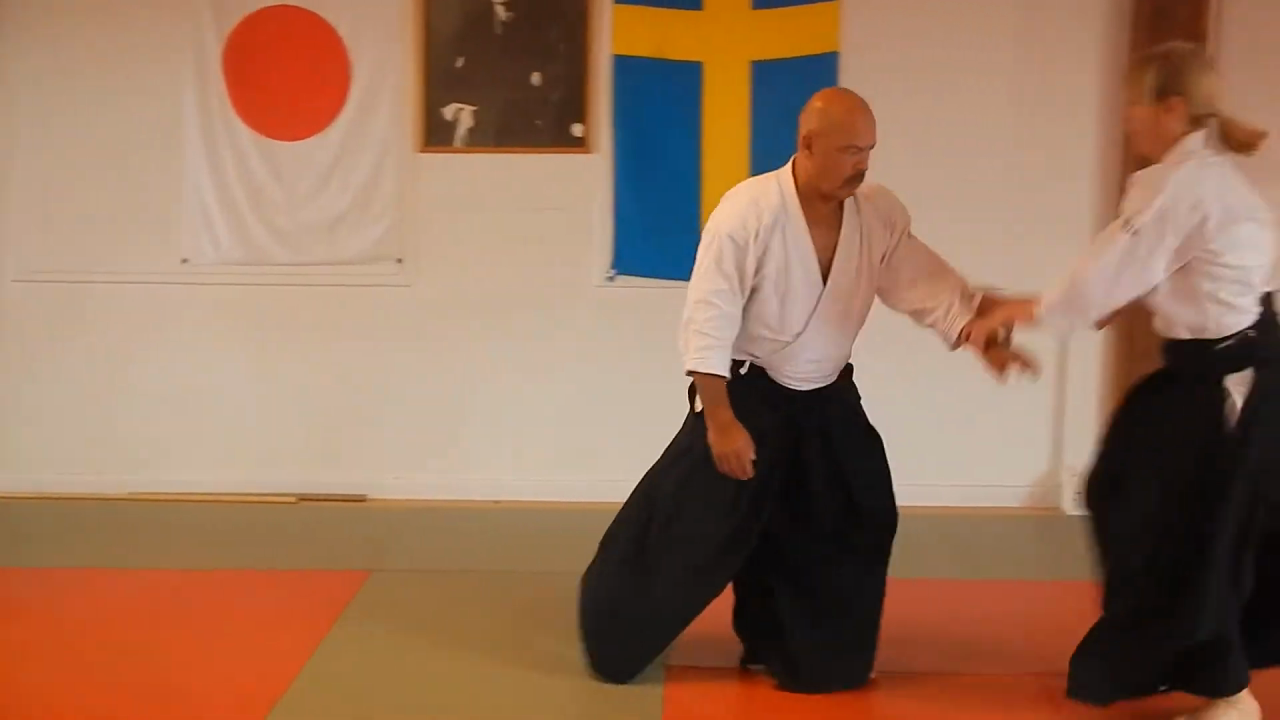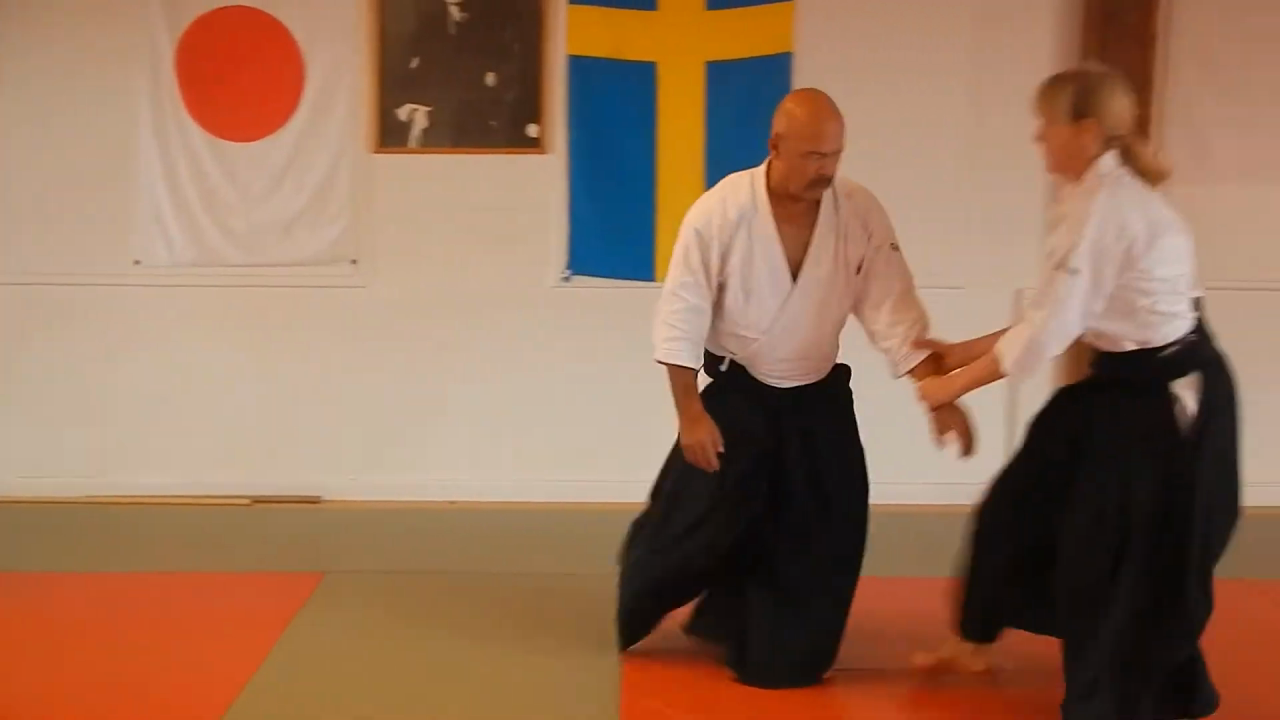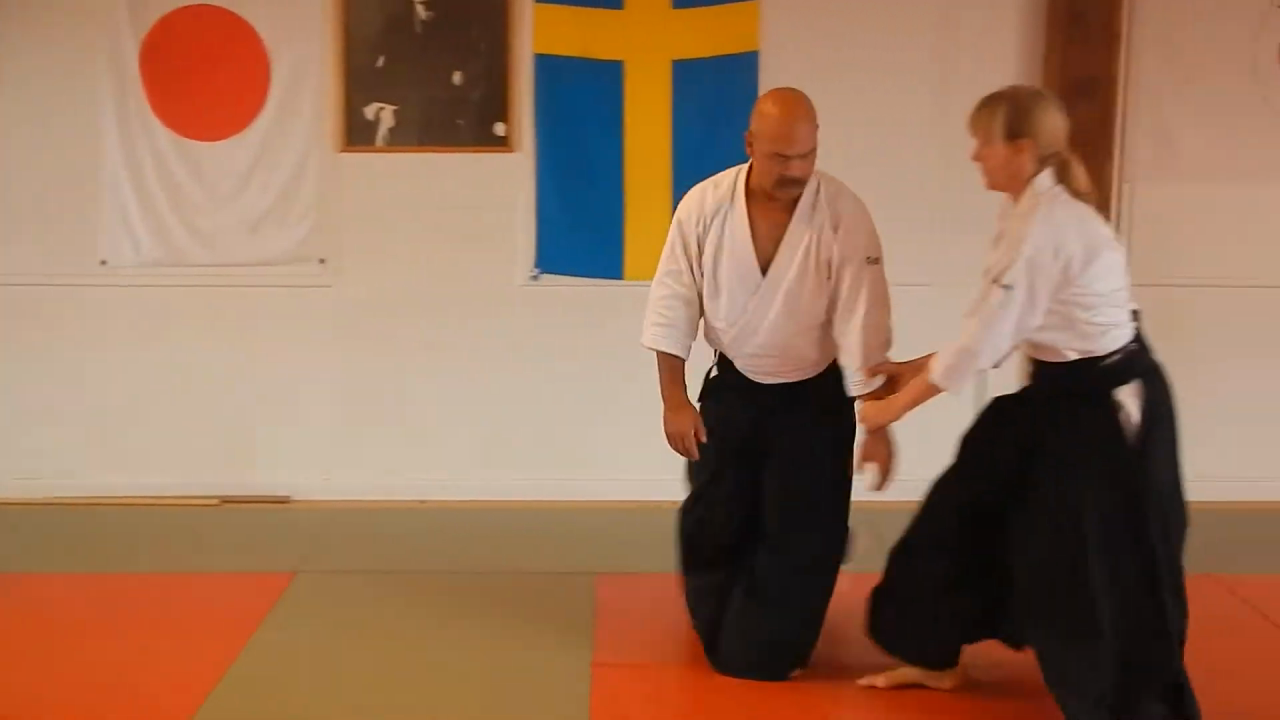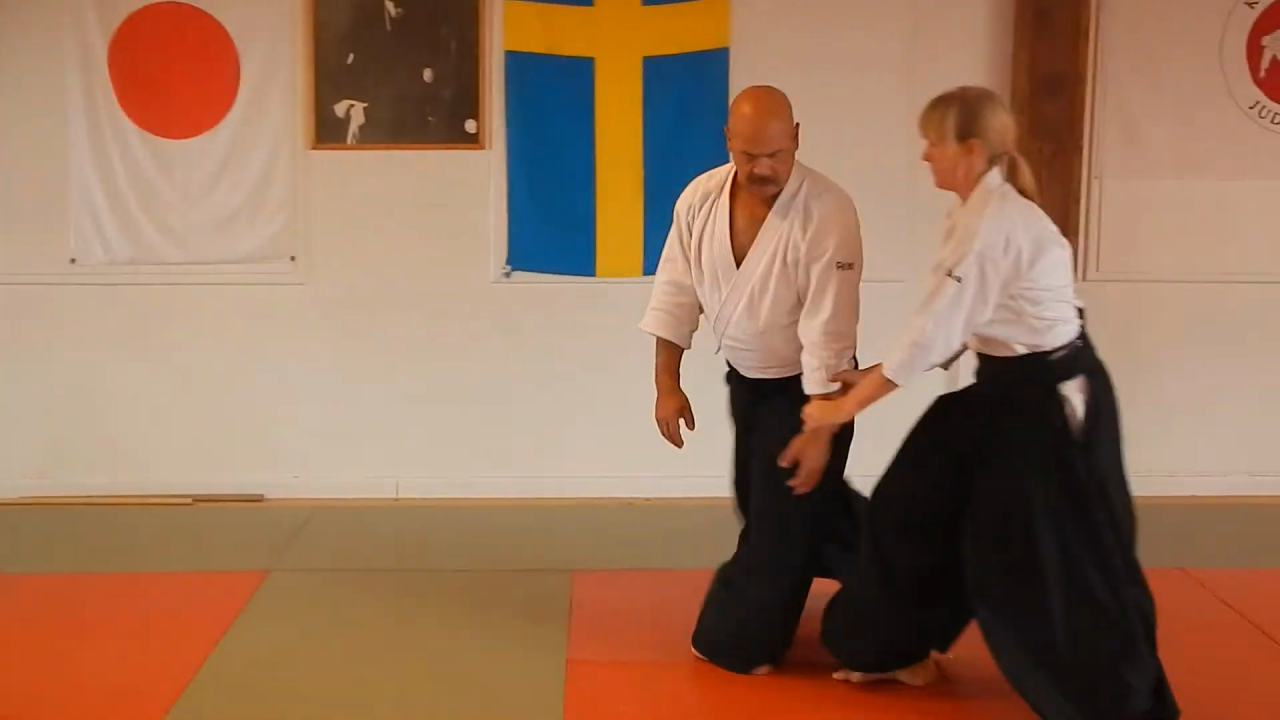
dt=0.1s
person 1, frame 1
left shoulder: (1179, 186)
right shoulder: (1204, 177)
left elbow: (1095, 288)
right elbow: (1122, 287)
left wrist: (1010, 315)
right wrist: (1027, 309)
right hip: (1208, 375)
left knee: (1188, 536)
right knee: (1132, 505)
person 1, frame 2
left shoulder: (1100, 212)
right shoulder: (1107, 197)
left elbow: (1047, 333)
right elbow: (1059, 315)
left wrist: (955, 383)
right wrist: (968, 350)
left hip: (1171, 394)
right hip: (1133, 384)
left knee: (1152, 551)
right knee: (1025, 504)
right ankle: (977, 640)
person 1, frame 3
left shoulder: (1043, 226)
right shoulder: (1041, 215)
left elbow: (985, 340)
right elbow: (997, 332)
left wrist: (892, 408)
right wrist: (914, 368)
left hip: (1110, 406)
right hip: (1061, 397)
left knee: (1108, 562)
right knee: (972, 508)
right ankle: (936, 658)
person 1, frame 4
left shoulder: (993, 222)
right shoulder: (988, 214)
left elbow: (936, 333)
right elbow: (951, 328)
left wrist: (844, 407)
right wrist: (869, 376)
left hip: (1056, 401)
right hip: (1006, 392)
left knee: (1064, 559)
right knee: (919, 507)
right ankle: (905, 654)
person 2, frame 1
left shoulder: (880, 213)
right shoulder: (747, 212)
left elbow: (924, 283)
right elbow: (708, 322)
left wrist: (989, 335)
right wrist: (719, 420)
left hip: (827, 400)
right hip: (745, 395)
left knee: (855, 526)
right knee: (689, 531)
left ankle: (818, 656)
right ankle: (620, 638)
person 2, frame 2
left shoulder: (860, 213)
right shoulder: (720, 210)
left elbow: (891, 310)
right elbow: (680, 315)
right wrist: (689, 412)
left hip: (817, 396)
right hip: (733, 392)
left knee: (824, 528)
right knee: (697, 522)
left ankle: (778, 652)
person 2, frame 3
left shoulder: (844, 213)
right shoulder: (704, 205)
left elbow: (864, 320)
right elbow: (671, 305)
right wrist: (675, 399)
left hip: (812, 394)
right hip: (735, 388)
left knee: (804, 526)
right knee: (717, 515)
left ankle: (760, 647)
right ankle: (715, 617)
person 2, frame 4
left shoulder: (828, 210)
right shoulder: (699, 198)
left elbow: (830, 325)
right elbow: (675, 293)
left wrist: (821, 425)
right wrist: (667, 383)
left hip: (806, 388)
right hip: (746, 380)
left knee: (786, 516)
right knee: (762, 508)
left ankle: (738, 637)
